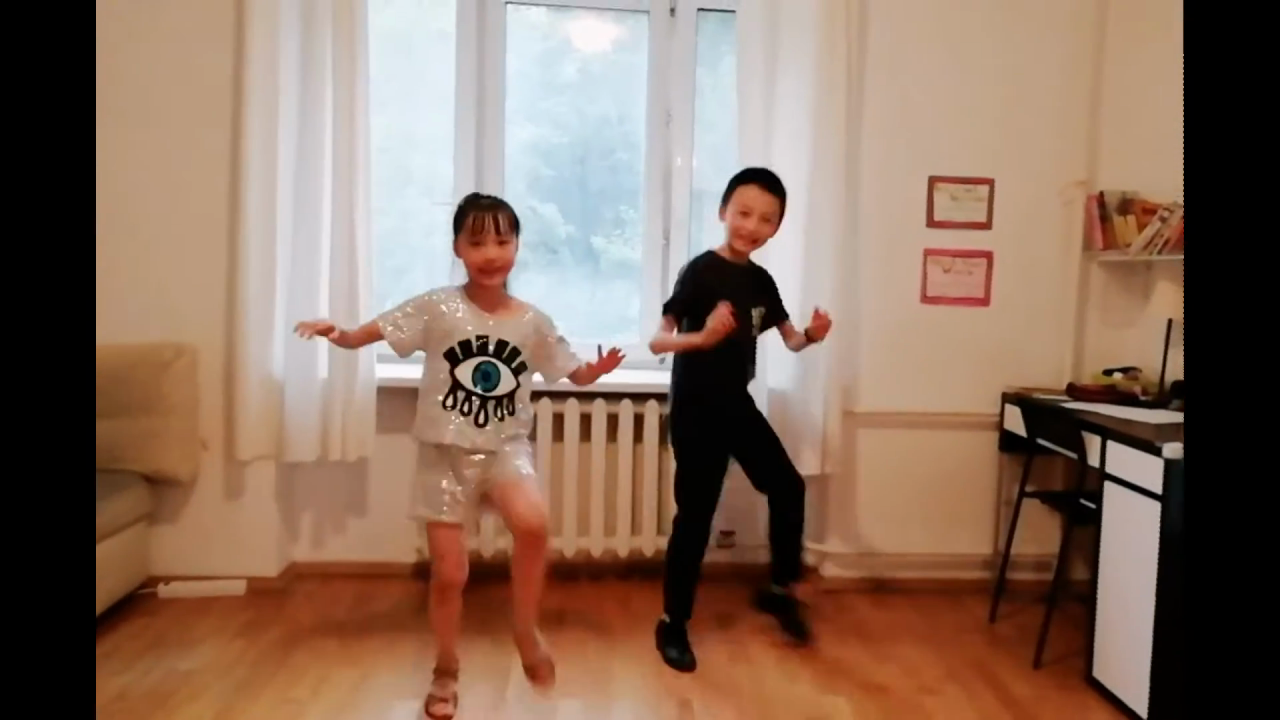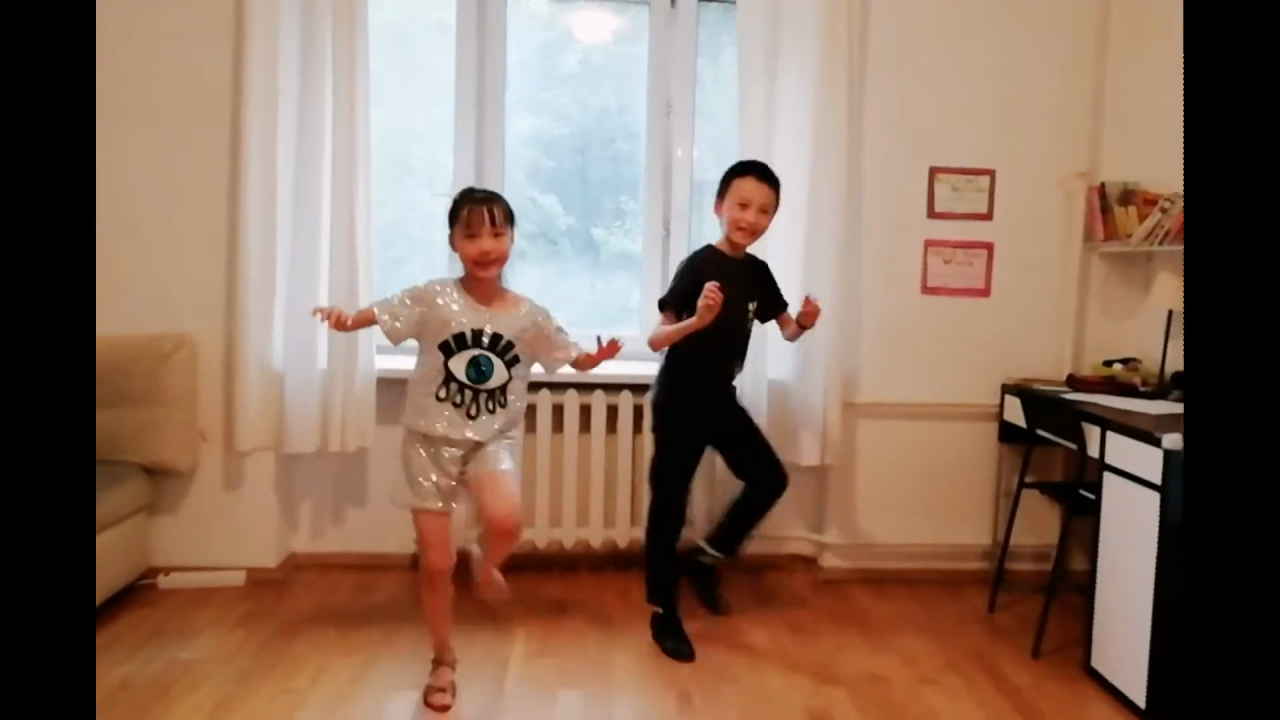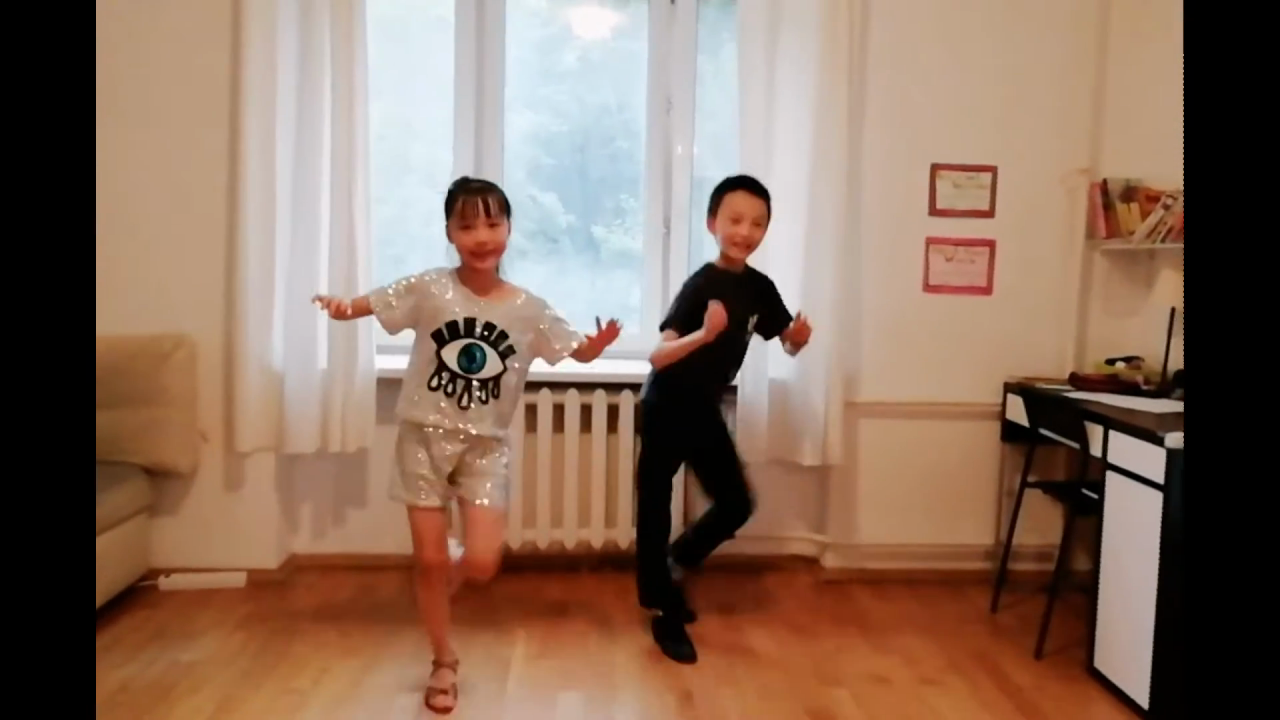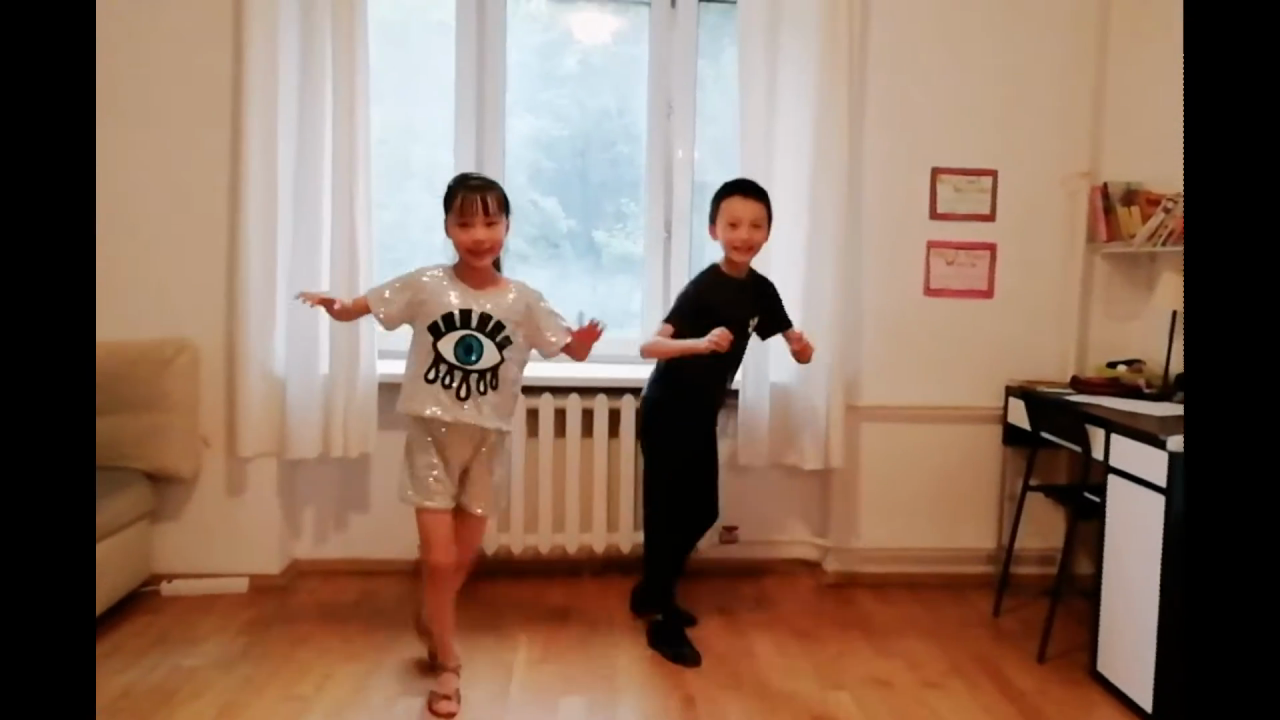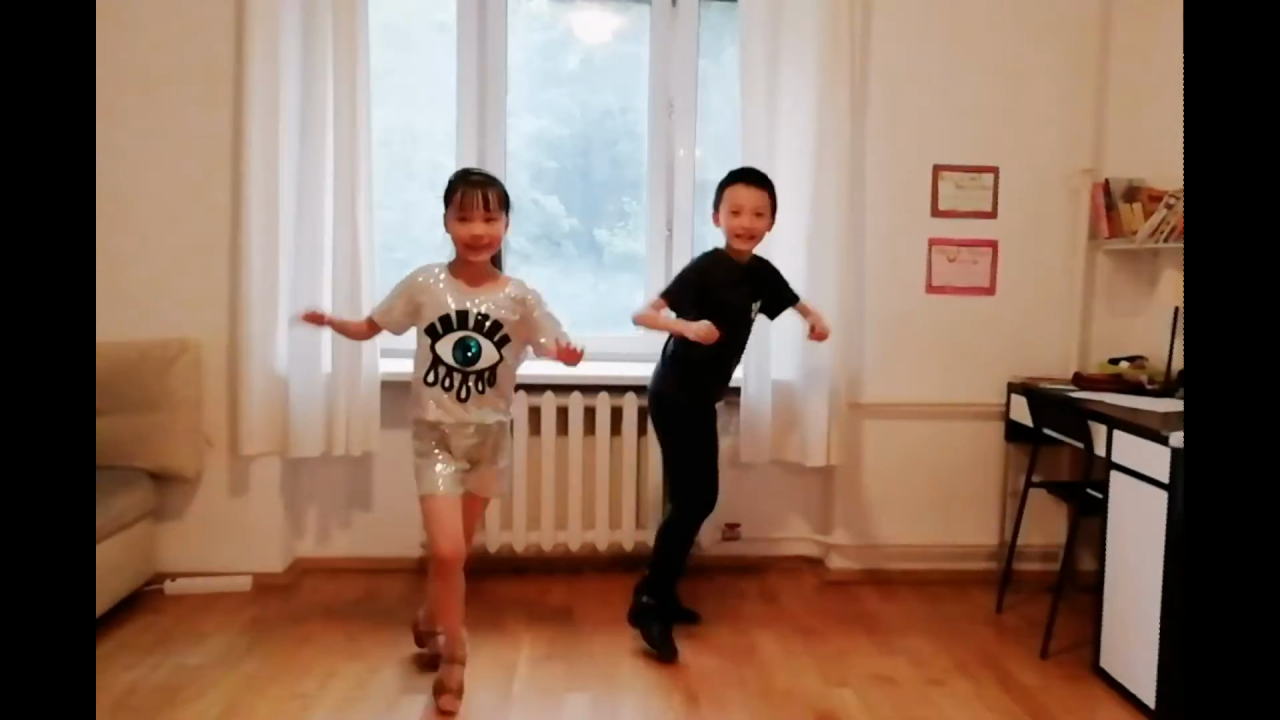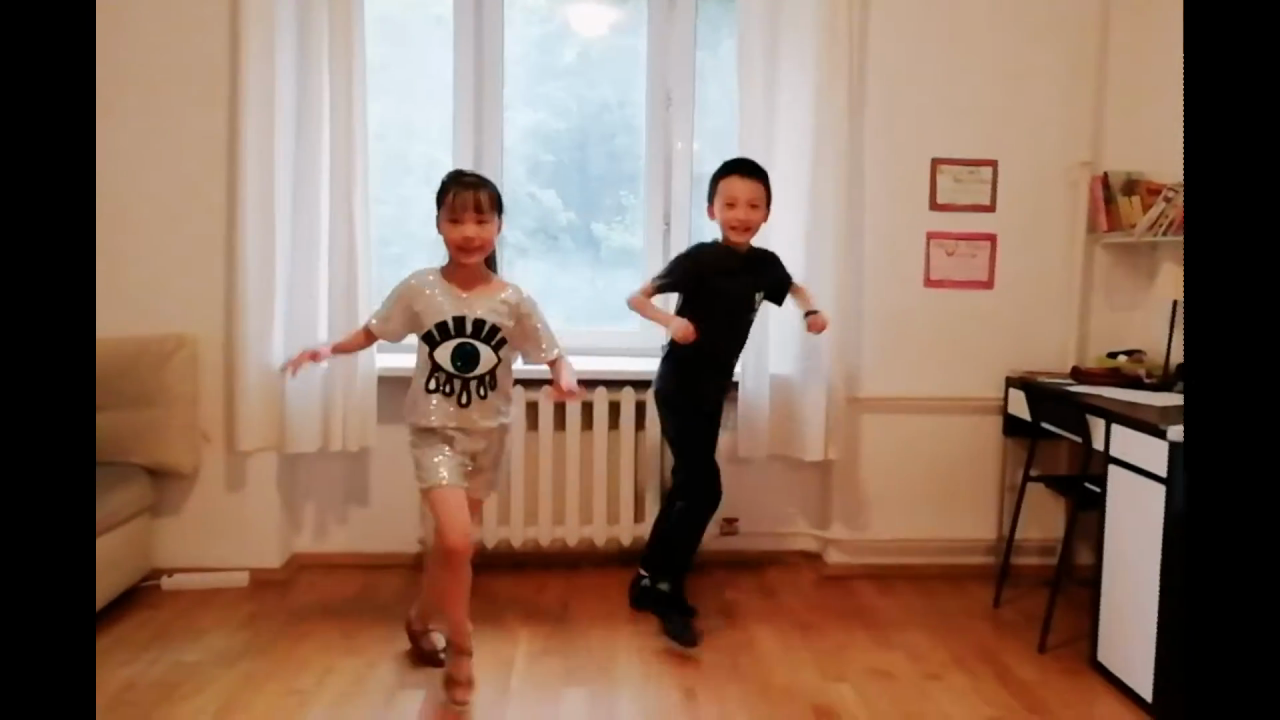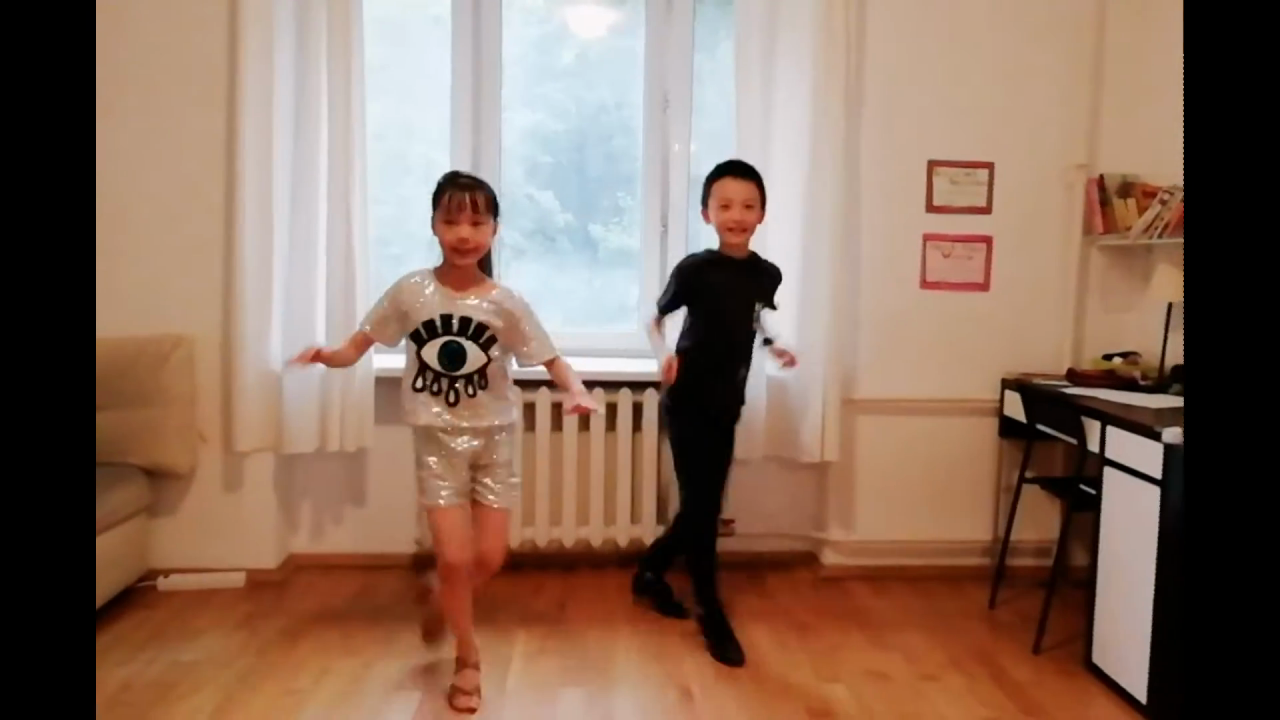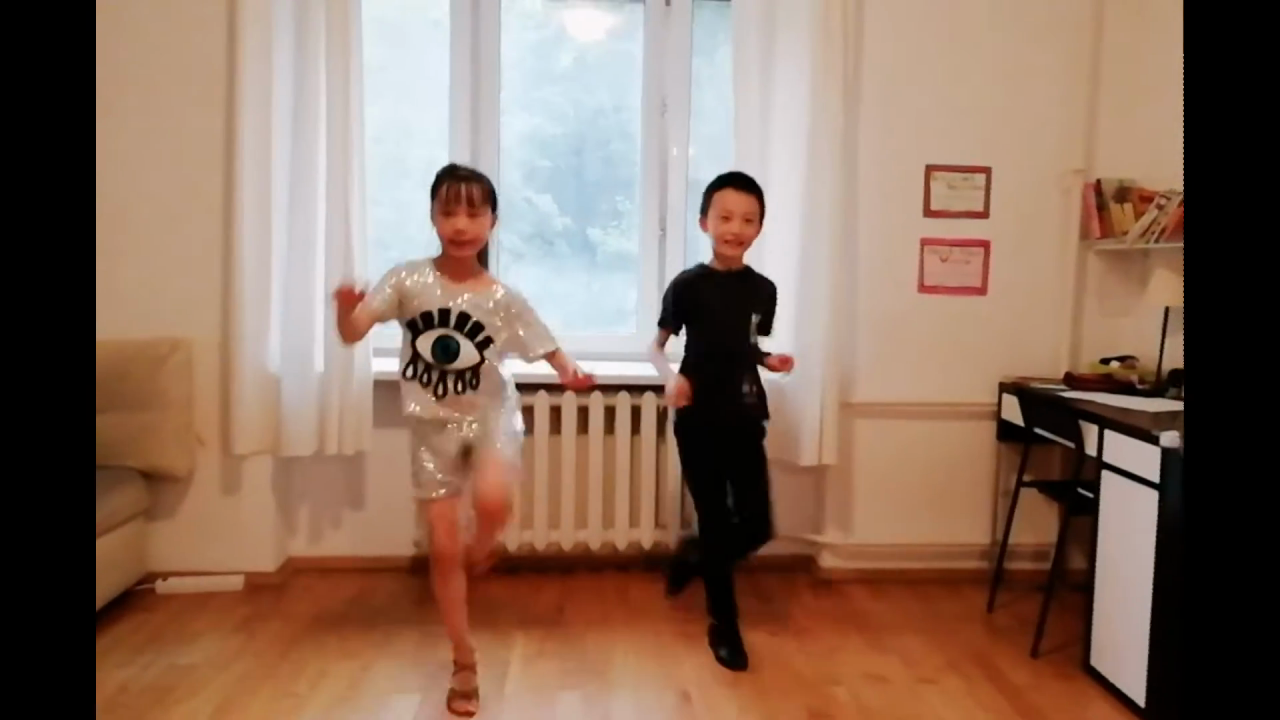
dt=0.1s
person 1, frame 1
left shoulder: (534, 323)
right shoulder: (436, 308)
left elbow: (575, 374)
right elbow: (364, 334)
left wrist: (599, 368)
right wrist: (335, 333)
left hip: (506, 446)
right hip: (444, 451)
left knee: (534, 522)
right knee: (447, 574)
left ankle: (526, 630)
right ankle: (446, 669)
person 1, frame 2
left shoulder: (531, 316)
right shoulder: (431, 298)
left elbow: (575, 361)
right elbow: (363, 319)
left wrist: (598, 357)
right wrist: (340, 317)
left hip: (491, 440)
right hip: (431, 440)
left knee: (506, 519)
right knee: (436, 563)
left ankle: (484, 564)
right ankle: (443, 660)
person 1, frame 3
left shoulder: (527, 307)
right shoulder: (428, 289)
left elbow: (582, 352)
right elbow: (358, 307)
left wrist: (599, 344)
right wrist: (340, 307)
left hip: (485, 440)
right hip: (425, 434)
left knee: (481, 563)
right knee: (431, 560)
left ankle: (451, 588)
right ankle: (444, 662)
person 1, frame 4
left shoulder: (523, 300)
right shoulder: (424, 285)
left elbow: (572, 349)
right elbow: (356, 307)
left wrist: (584, 340)
right wrist: (331, 304)
left hip: (487, 438)
right hip: (430, 432)
left knee: (462, 558)
right knee: (437, 563)
left ankle: (431, 615)
right ankle: (446, 664)
person 1, frame 5
left shoulder: (520, 297)
right shoulder: (423, 285)
left elbow: (560, 349)
right elbow: (367, 328)
left wrist: (570, 354)
right wrist: (331, 323)
left hip: (491, 431)
right hip: (437, 431)
left knee: (459, 547)
right knee: (449, 551)
left ankle: (428, 624)
right ankle: (452, 656)
person 1, frame 6
left shoulder: (514, 301)
right shoulder: (418, 289)
left elbow: (553, 356)
right elbow: (366, 336)
left wrist: (564, 377)
right wrist: (325, 350)
left hip: (487, 435)
right hip: (434, 433)
left knee: (454, 545)
right knee: (455, 544)
left ankle: (421, 620)
right ankle: (460, 647)
person 1, frame 7
left shoulder: (507, 304)
right shoulder: (408, 291)
left elbow: (553, 363)
right elbow: (354, 348)
left wrist: (576, 393)
right wrist: (327, 356)
left hip: (491, 434)
right hip: (434, 437)
left knee: (488, 560)
right knee: (452, 559)
left ankle: (439, 596)
right ankle: (467, 660)
person 1, frame 8
left shoulder: (504, 298)
right shoulder: (407, 279)
left elbow: (552, 354)
right elbow: (353, 332)
left wrist: (574, 375)
right wrist: (346, 310)
left hip: (491, 416)
right hip: (432, 426)
left knee: (494, 501)
right knee: (445, 552)
left ankle: (482, 542)
right ankle: (464, 663)
person 2, frame 1
left shoulder: (761, 280)
right shoulder: (699, 272)
left elbow: (790, 339)
right elbow: (658, 341)
left wrist: (812, 334)
right wrist: (705, 337)
left hip: (737, 406)
right hip: (694, 410)
left knee: (787, 489)
right knee: (694, 515)
left ankle: (781, 589)
right ankle: (672, 623)
person 2, frame 2
left shoulder: (758, 273)
right shoulder: (699, 266)
left elbow: (787, 329)
right elbow: (656, 339)
left wrist: (804, 322)
right wrist: (698, 319)
left hip: (719, 396)
right hip: (678, 400)
left knee: (769, 477)
right knee: (668, 504)
left ankle: (705, 559)
right ankle: (663, 613)
person 2, frame 3
left shoulder: (760, 287)
right shoulder: (701, 286)
left elbow: (790, 341)
right elbow: (659, 358)
left wrist: (800, 335)
right wrist: (704, 334)
left hip: (705, 412)
right hip: (667, 412)
left knee: (737, 502)
right knee: (655, 511)
left ankle: (671, 571)
right ankle: (662, 615)
person 2, frame 4
left shoulder: (761, 291)
right shoulder: (704, 288)
left elbow: (793, 344)
right elbow: (649, 346)
left wrist: (802, 347)
right wrist: (702, 343)
left hip: (702, 413)
right hip: (665, 411)
left knee: (702, 511)
right knee: (666, 513)
left ankle: (652, 591)
right ankle: (660, 619)
person 2, frame 5
left shoulder: (765, 275)
right shoulder: (706, 268)
left elbow: (801, 305)
right elbow: (643, 313)
left wrist: (817, 323)
right wrist: (686, 327)
left hip: (704, 397)
right hip: (674, 393)
left knee: (693, 497)
right knee: (697, 495)
left ankle: (656, 593)
right ankle: (649, 603)
person 2, frame 6
left shoulder: (765, 264)
right shoulder: (700, 259)
left elbow: (794, 289)
right elbow: (637, 298)
left wrist: (813, 313)
right wrist: (671, 321)
left hip: (712, 391)
right hip: (680, 390)
left knee: (691, 490)
right knee: (703, 489)
left ankle: (650, 579)
right ankle: (665, 587)
person 2, frame 7
left shoulder: (766, 274)
right shoulder: (694, 268)
right elbow: (656, 321)
left wrist: (777, 347)
right wrist: (664, 352)
left hip: (727, 404)
right hip: (688, 405)
left knee: (706, 506)
right knee: (702, 505)
left ankle: (650, 573)
right ankle: (713, 615)
person 2, frame 8
left shoulder: (762, 290)
right shoulder: (689, 285)
right elbow: (658, 346)
left wrist: (770, 360)
right wrist: (669, 377)
left hip: (745, 418)
right hip: (697, 419)
left knee: (755, 527)
right knee: (717, 522)
left ankle: (690, 560)
right ankle: (723, 624)
